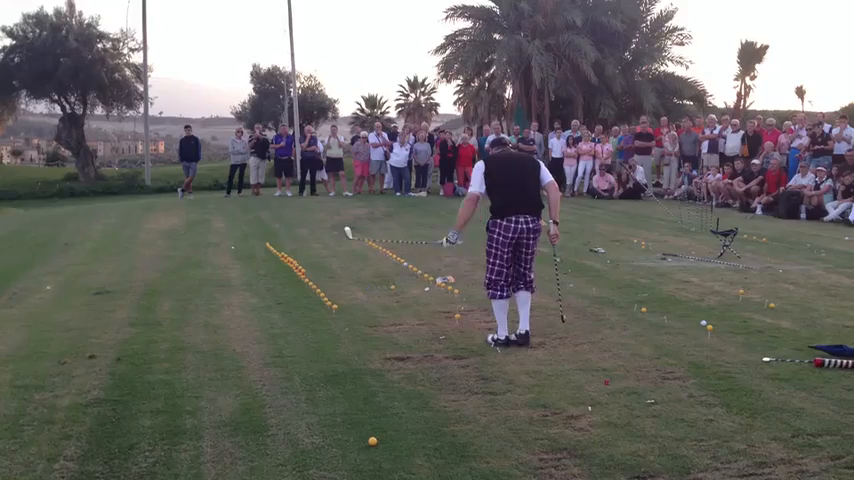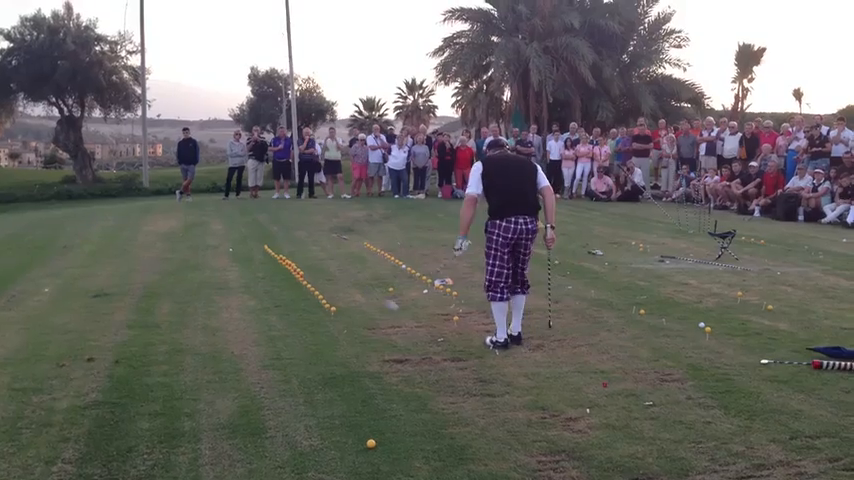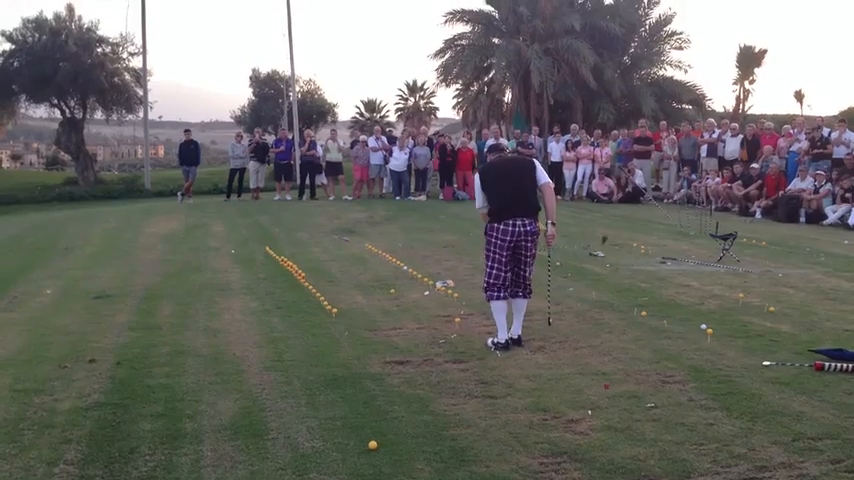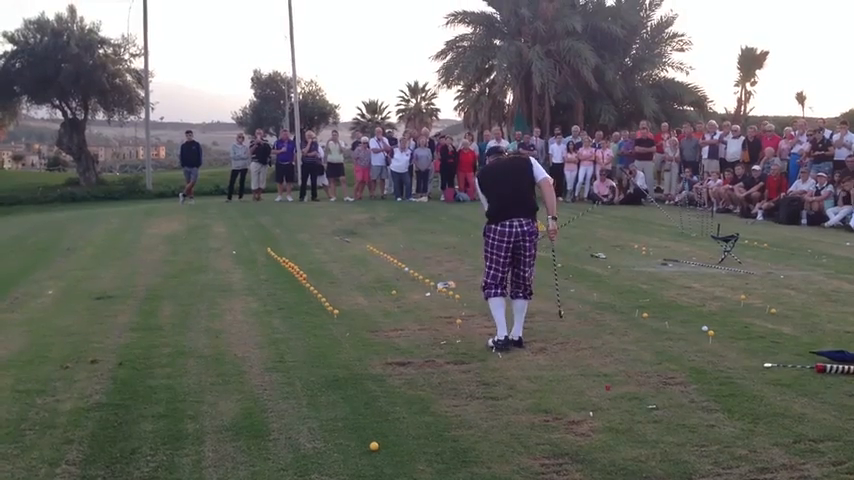
dt=0.2s
person 1, frame 1
left shoulder: (484, 164)
right shoulder: (533, 161)
left elbow: (472, 199)
right elbow: (553, 188)
left wrist: (455, 231)
right wrist: (553, 222)
left hip: (503, 222)
right hip: (532, 222)
left knee: (497, 279)
right knee: (523, 277)
left ankle: (501, 335)
right ankle: (523, 329)
person 1, frame 2
left shoulder: (482, 165)
right shoulder: (529, 164)
left elbow: (470, 201)
right elbow: (548, 193)
left wrist: (462, 236)
right wrist: (550, 227)
left hip: (501, 224)
right hip: (529, 223)
left knee: (497, 280)
right knee: (519, 277)
left ankle: (500, 337)
right ankle: (515, 331)
person 1, frame 3
left shoulder: (483, 172)
right shoulder: (530, 163)
left elbow: (484, 212)
right elbow: (548, 189)
left wrist: (490, 236)
right wrist: (551, 223)
left hip: (500, 227)
right hip: (529, 225)
left knee: (495, 282)
right knee: (522, 280)
left ankle: (501, 338)
right ankle: (515, 333)
person 1, frame 4
left shoulder: (482, 175)
right shoulder: (527, 161)
right elbow: (547, 185)
left wrist: (505, 228)
right wrist: (552, 218)
left hip: (498, 227)
right hip: (527, 225)
left knee: (493, 282)
right knee: (523, 281)
left ankle: (501, 335)
right ankle: (516, 335)
